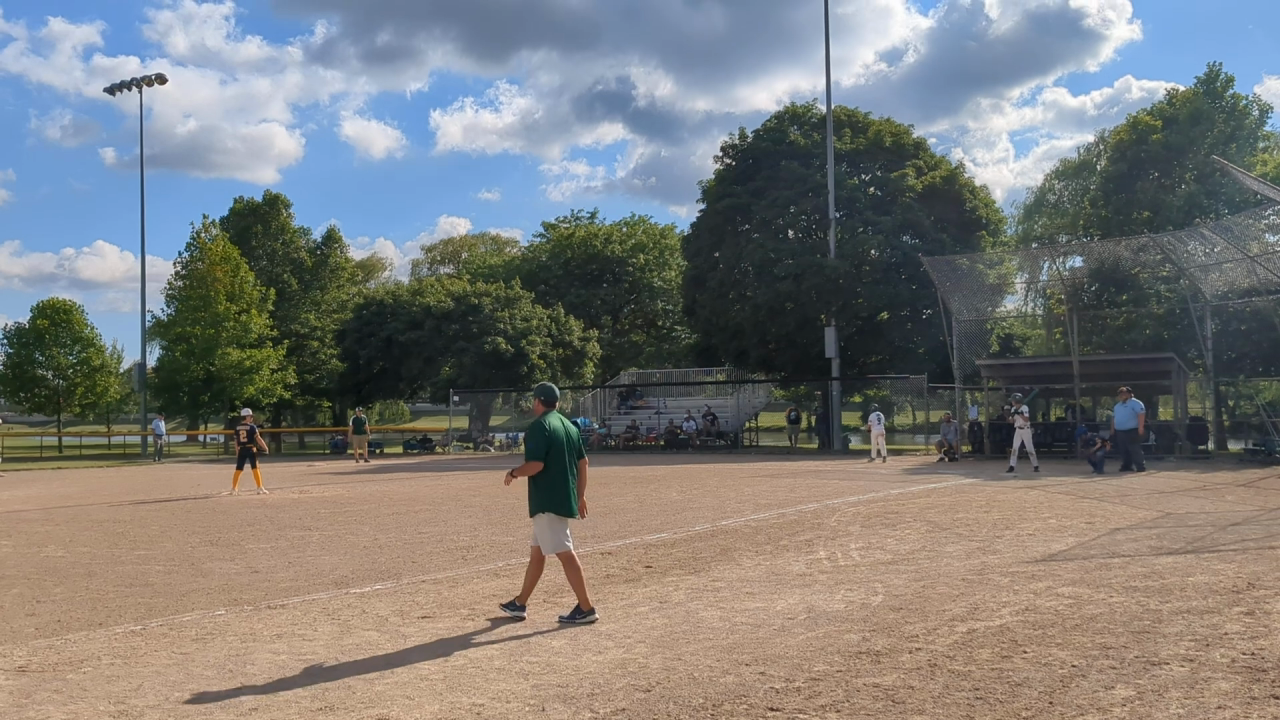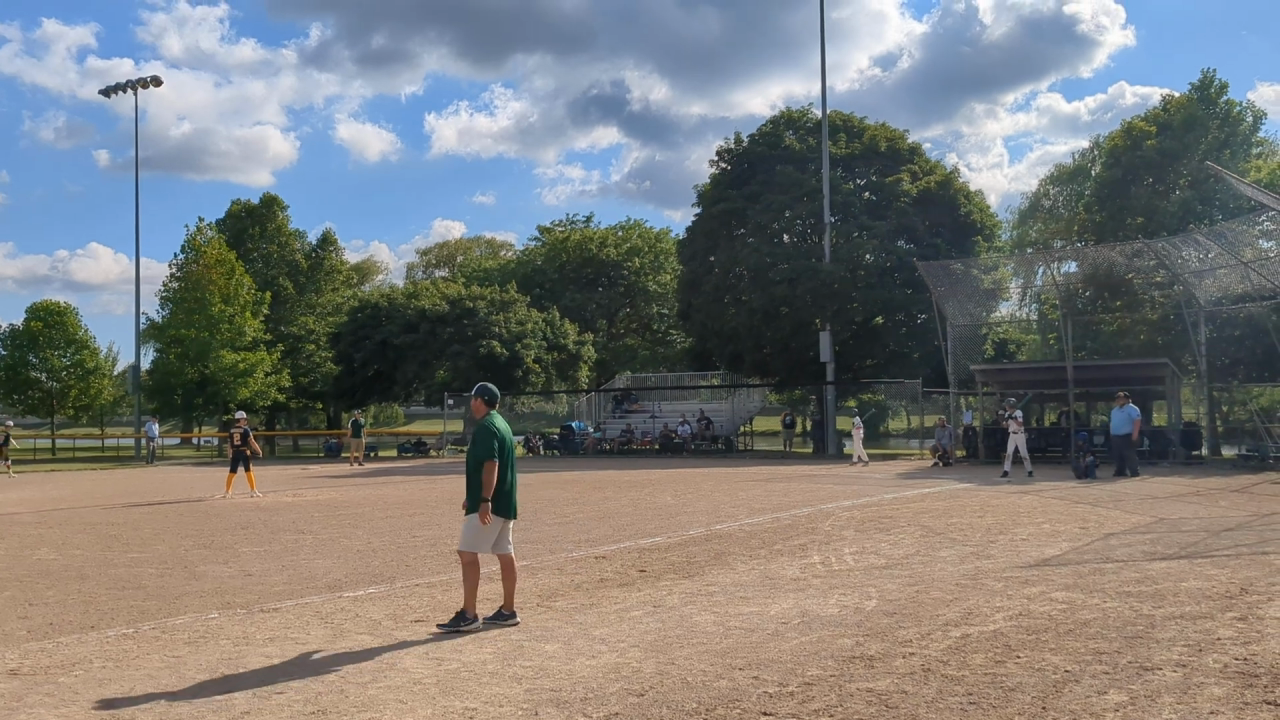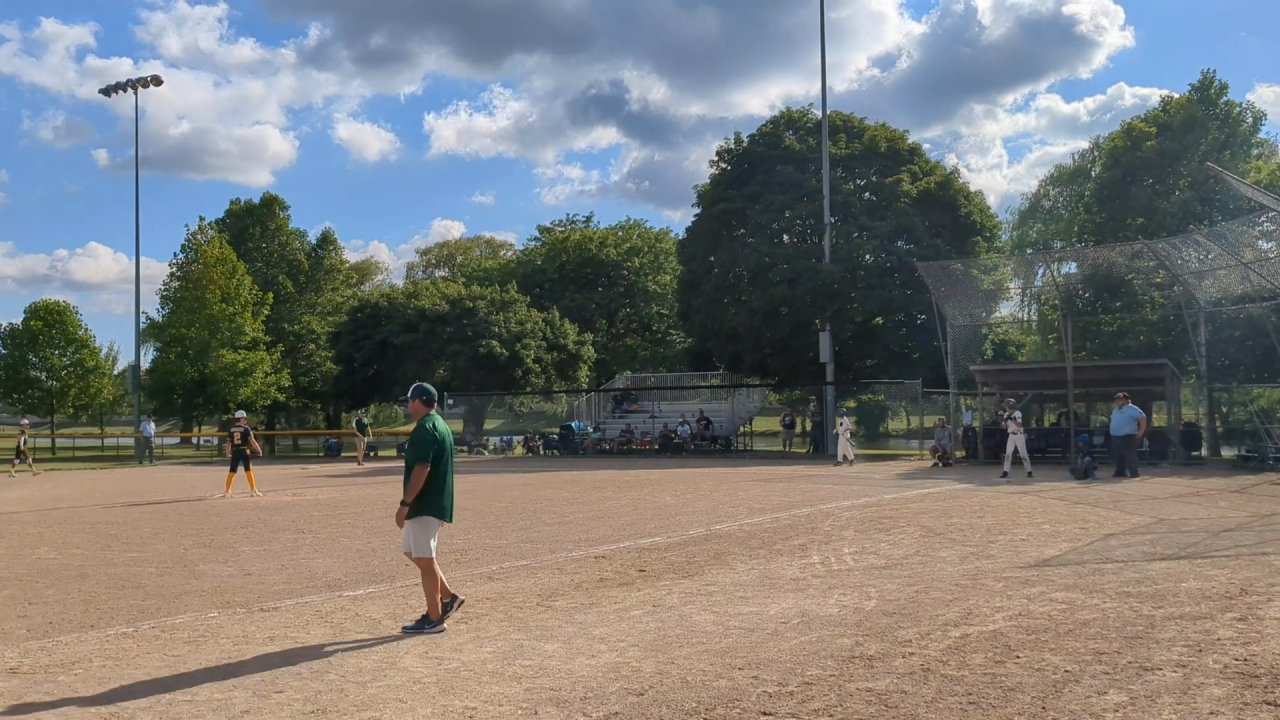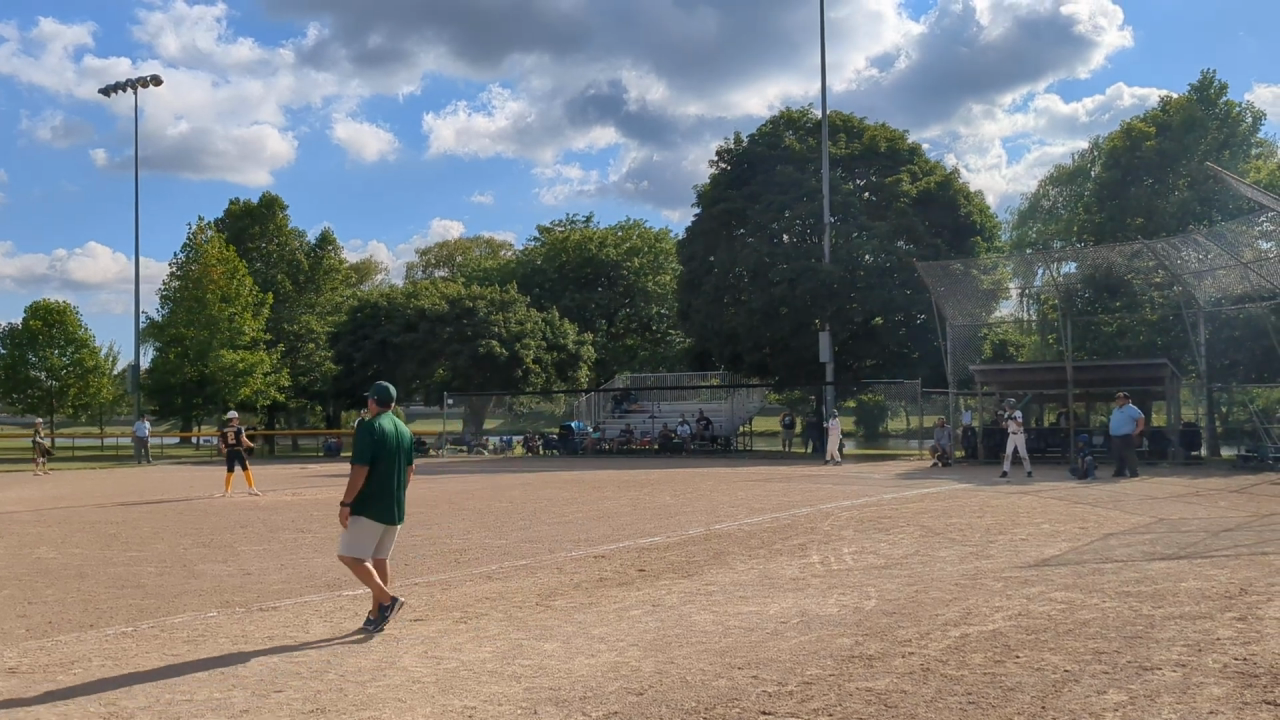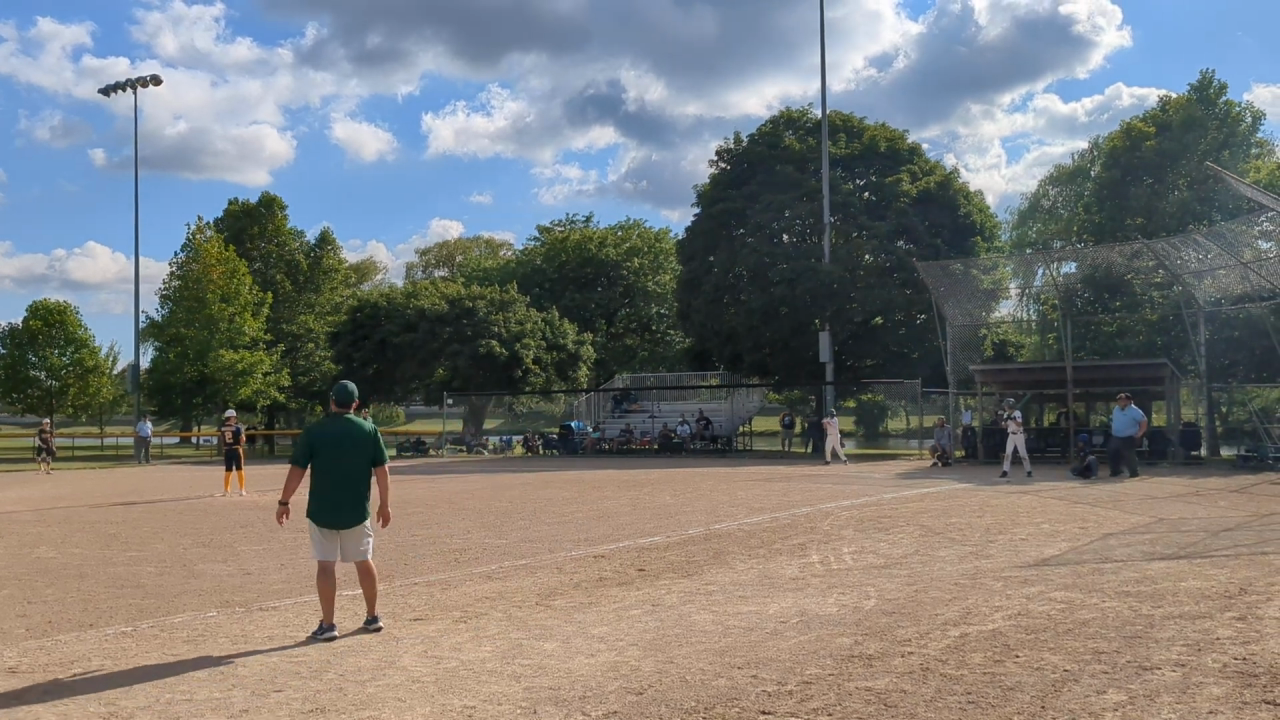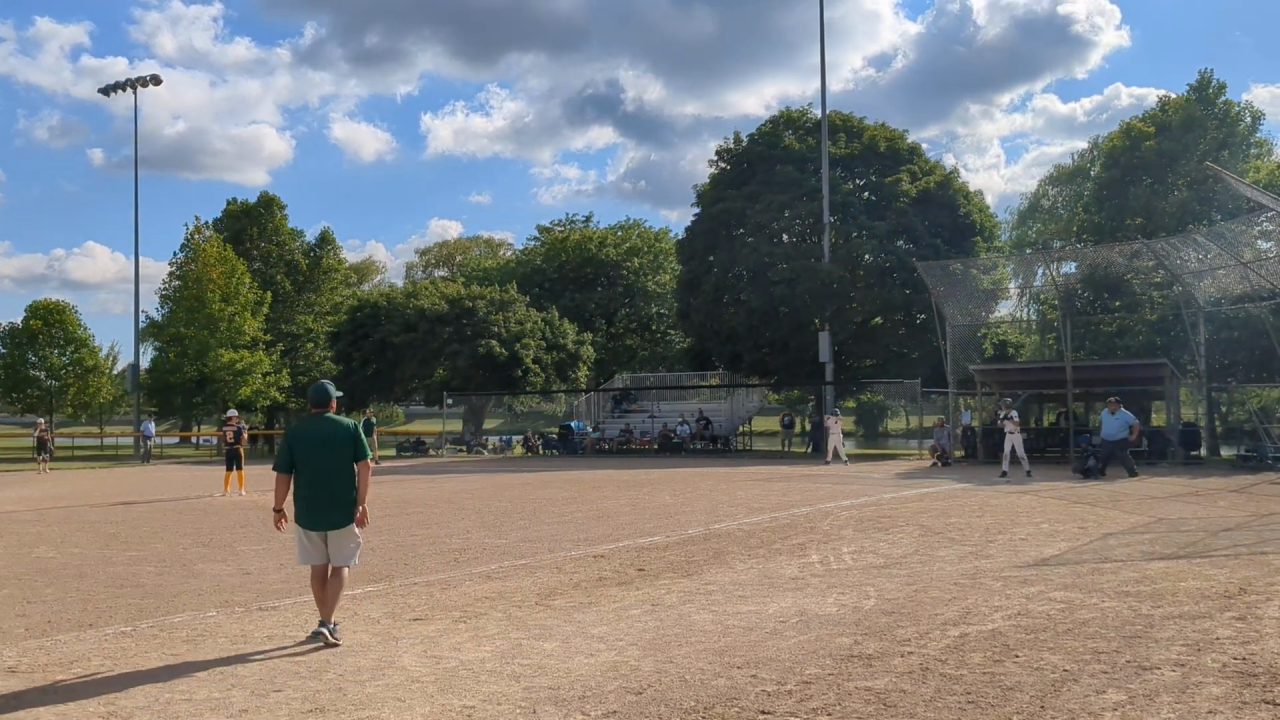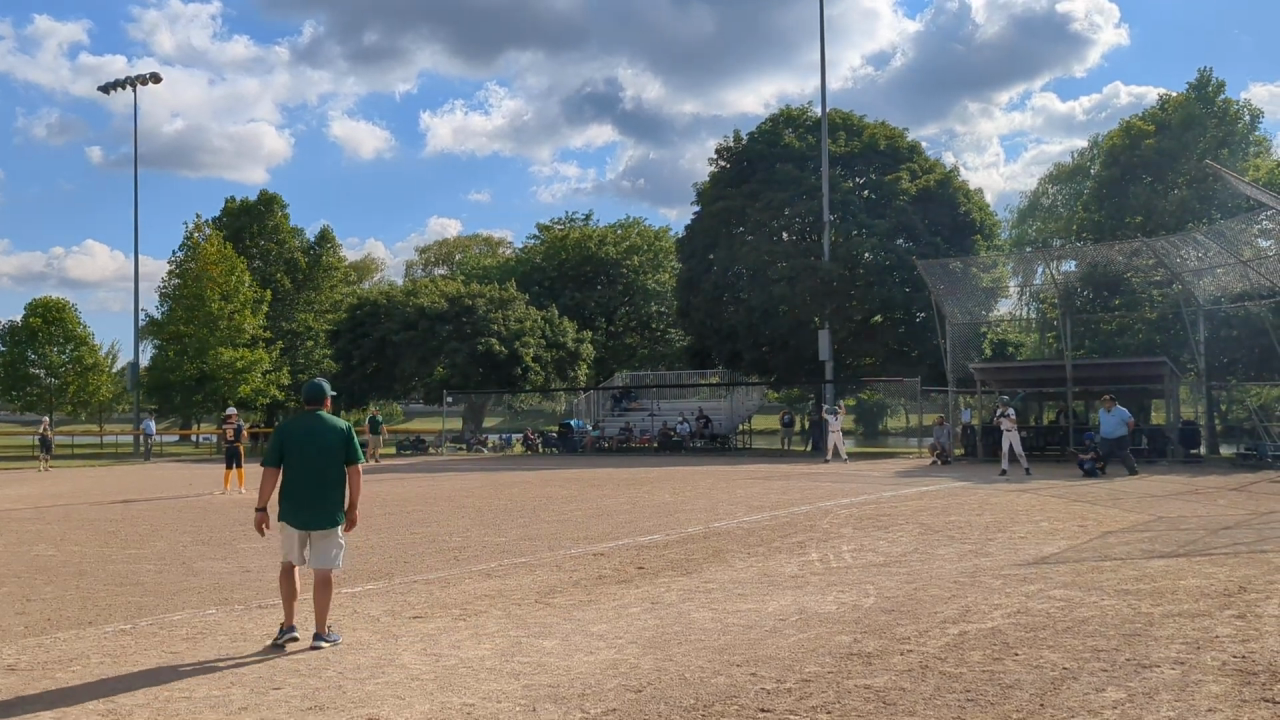
dt=0.5s
person 1, frame 1
left shoulder: (538, 427)
right shoulder: (568, 426)
left elbow: (535, 465)
right elbow: (582, 462)
left wrist: (513, 473)
right wrist: (580, 496)
left hip: (547, 502)
right hip: (565, 499)
left knee: (564, 553)
right knee: (537, 551)
left ankle: (586, 607)
right ankle: (520, 603)
person 1, frame 2
left shoulder: (485, 426)
right shoulder: (501, 424)
left elbow: (490, 465)
left wrist: (484, 500)
right wrist: (481, 498)
left hip: (488, 504)
right hip: (505, 502)
left knee: (468, 554)
right knee: (505, 555)
left ankle: (469, 614)
right ankle: (508, 611)
person 1, frame 3
left shoulder: (424, 428)
right shoulder: (441, 426)
left elbow: (421, 469)
left wrist: (404, 503)
left hip: (425, 505)
right hip: (436, 503)
left knee: (422, 558)
right knee: (416, 553)
left ankle: (435, 618)
right ankle: (448, 597)
person 1, frame 4
left shoulder: (368, 427)
right shoulder: (404, 429)
left elbow: (360, 470)
right elbow: (409, 469)
left wrist: (345, 503)
left hip: (369, 507)
right hip: (395, 507)
left knee: (351, 556)
right knee: (379, 559)
left ankle: (387, 600)
right ankle: (376, 615)
person 1, frame 5
left shoulder: (314, 430)
right shoulder: (369, 430)
left elbow: (297, 470)
right elbow: (382, 470)
left wrist: (284, 502)
right wrist: (384, 504)
left hip: (321, 510)
right hip: (357, 510)
left knee: (326, 565)
right knee: (364, 562)
left ankle: (328, 624)
right ankle: (372, 617)
person 1, frame 6
left shoulder: (293, 433)
right shoulder: (350, 427)
left elbow: (283, 475)
right elbow: (365, 466)
left wrist: (278, 509)
right wrist: (361, 503)
left hip: (307, 513)
right hip: (343, 511)
left knee: (318, 568)
right knee: (340, 567)
left ankle: (326, 622)
right ankle: (328, 623)
person 1, frame 7
left shoulder: (284, 429)
right shoulder: (343, 428)
left elbow: (271, 472)
right elbow: (355, 471)
left wrist: (261, 508)
right wrist: (353, 507)
left hip: (291, 512)
right hip: (328, 513)
left knee: (289, 566)
right knee: (324, 572)
left ankle: (288, 626)
right ankle: (322, 633)
